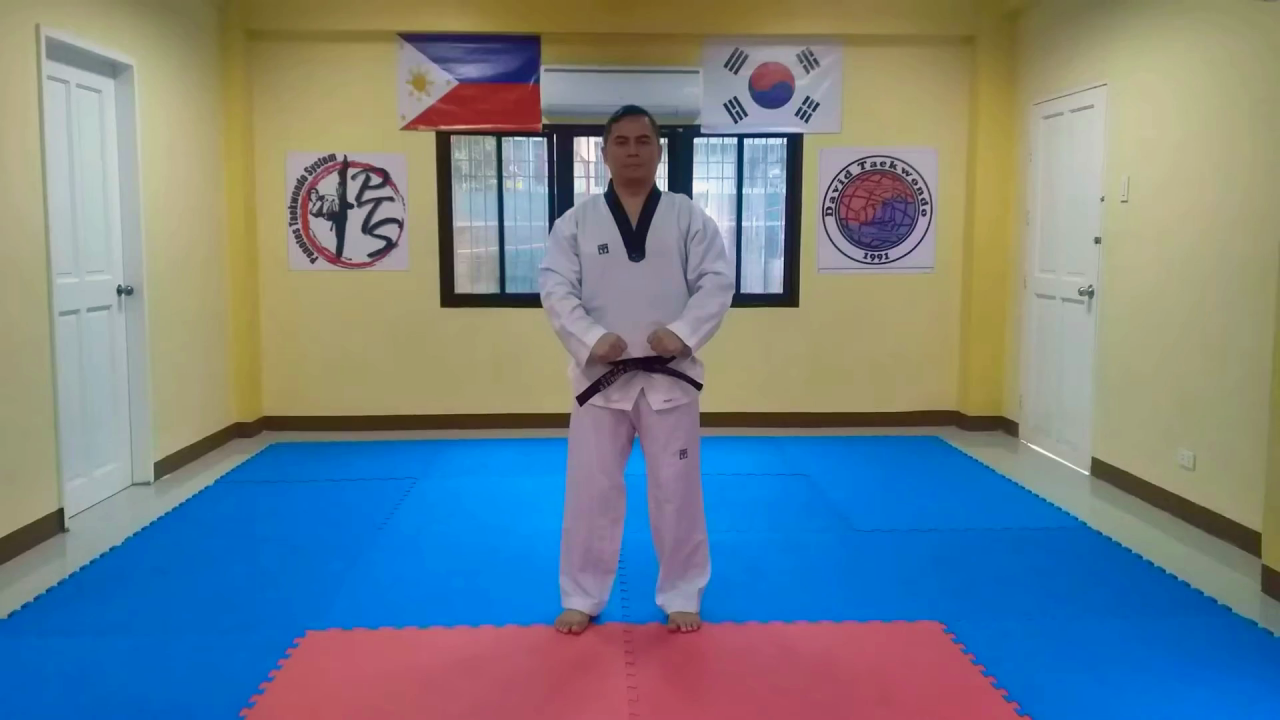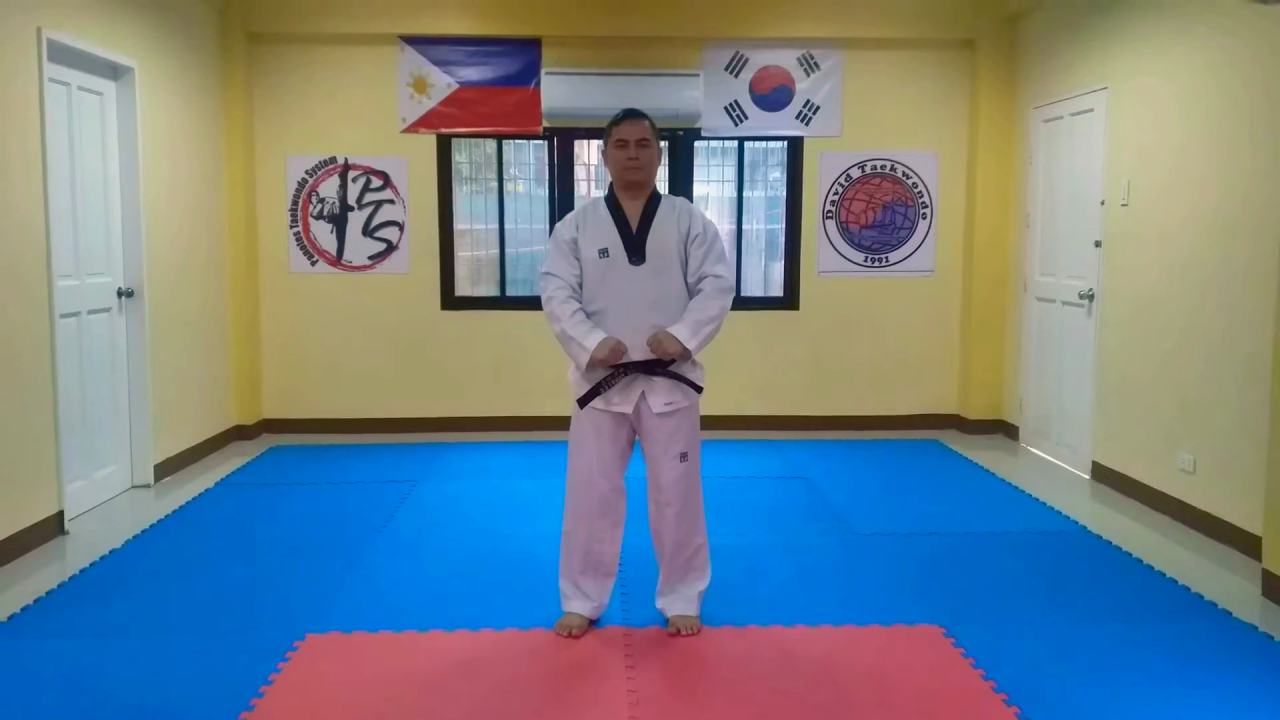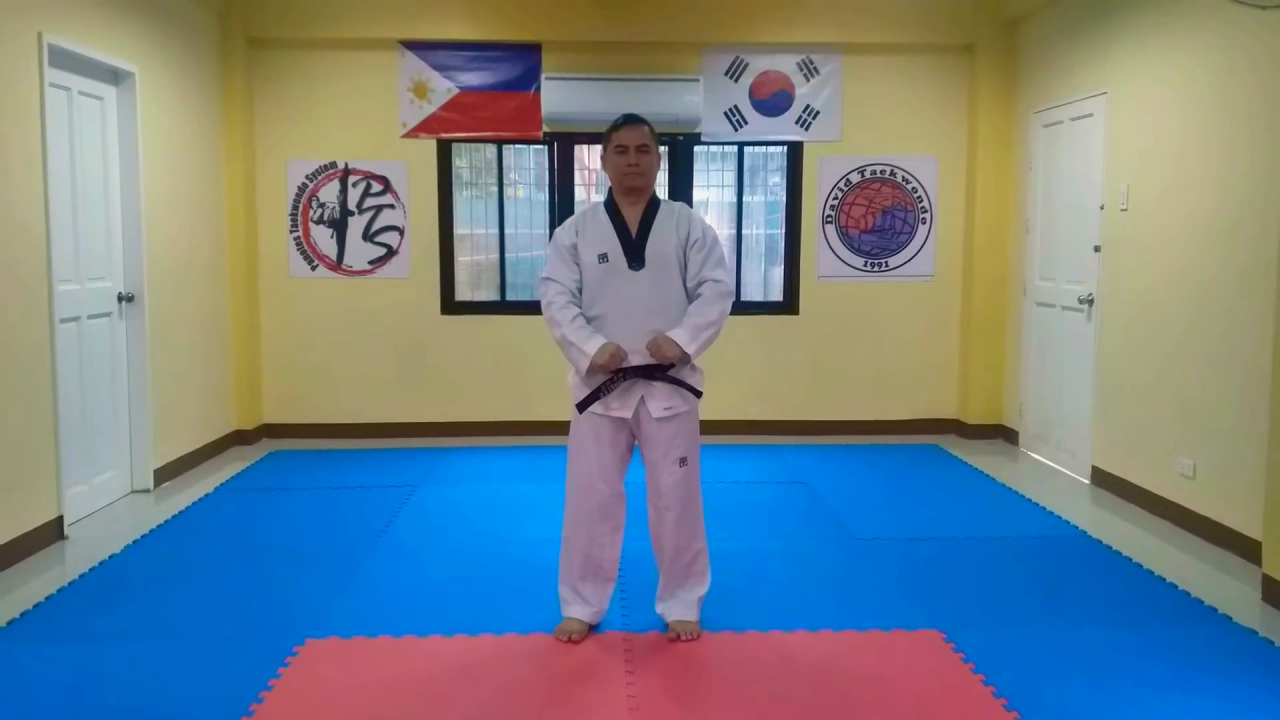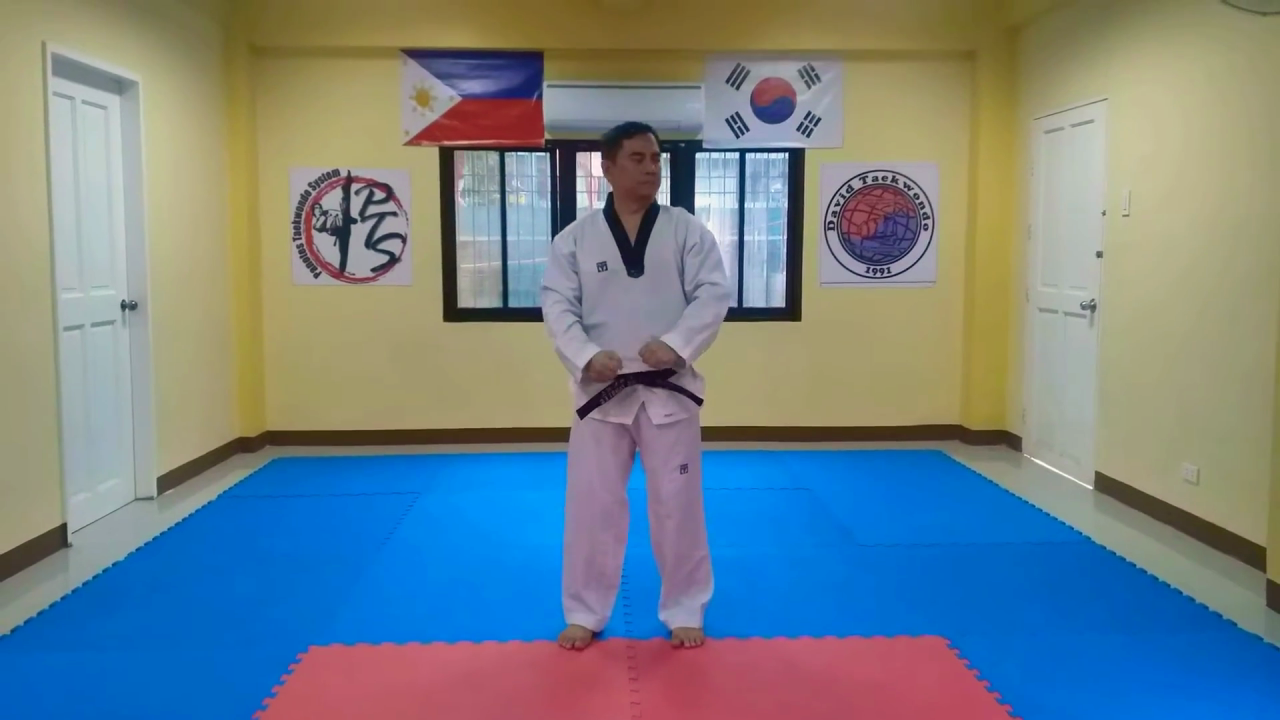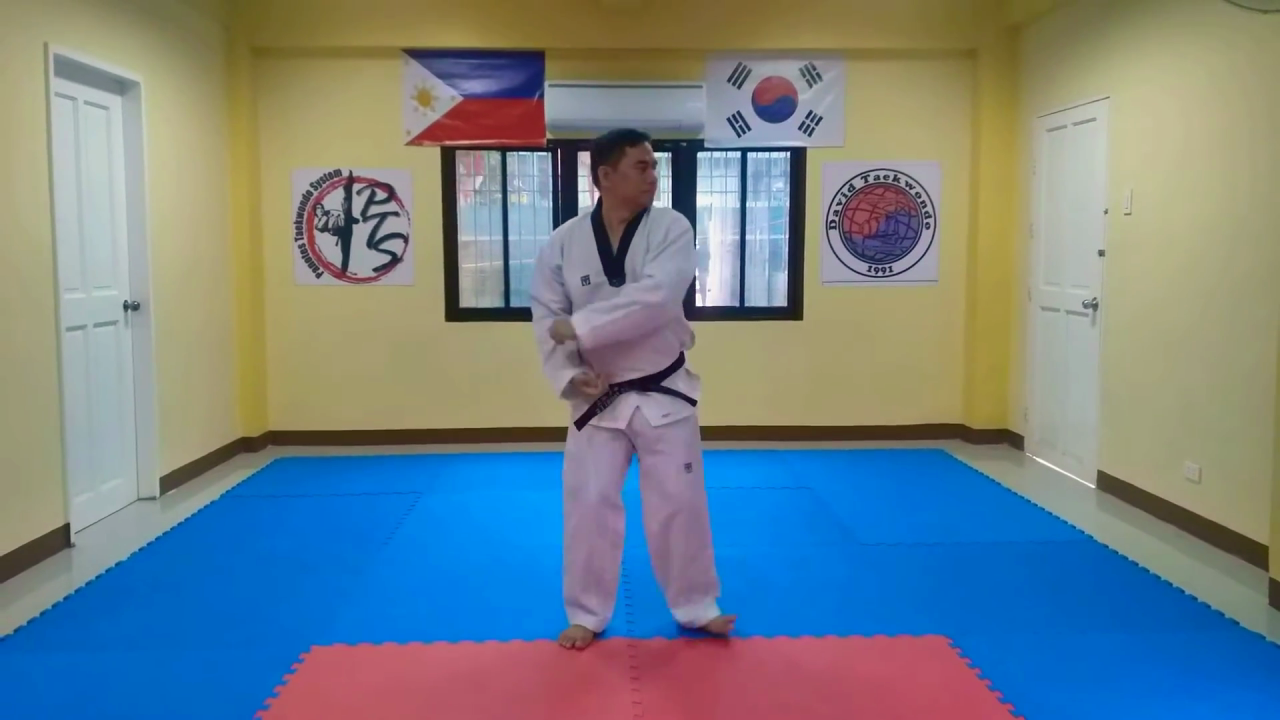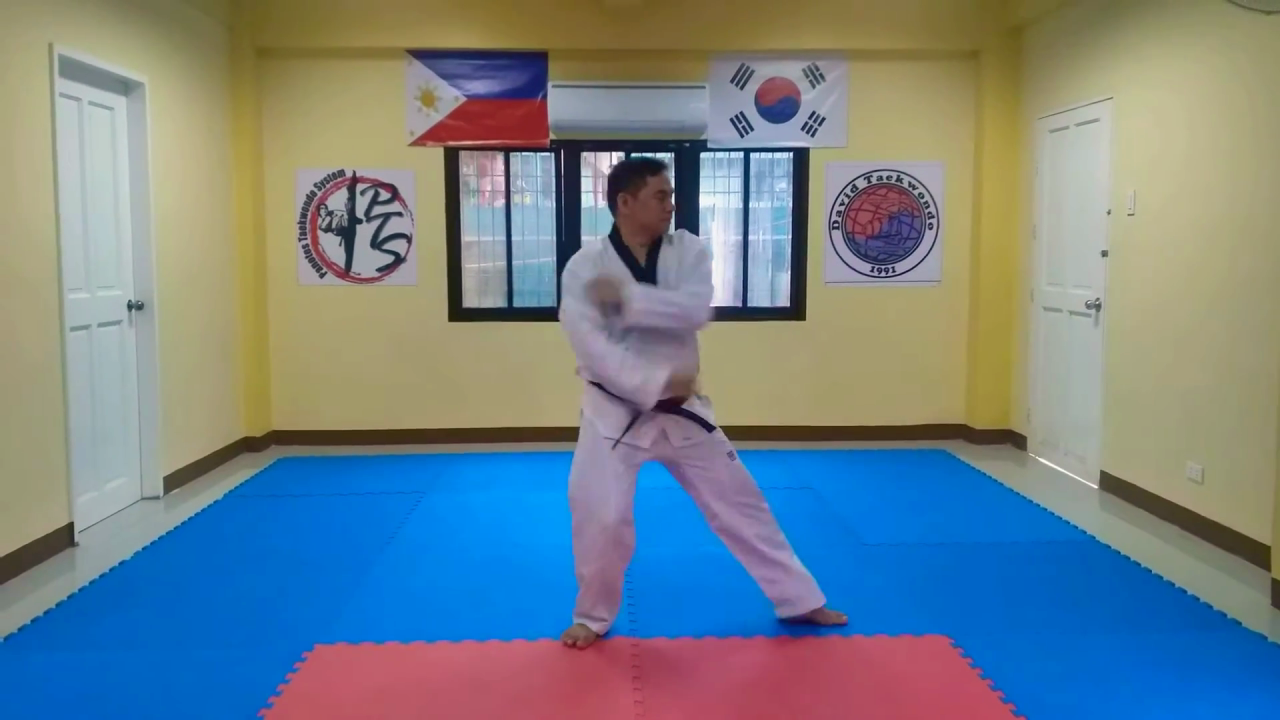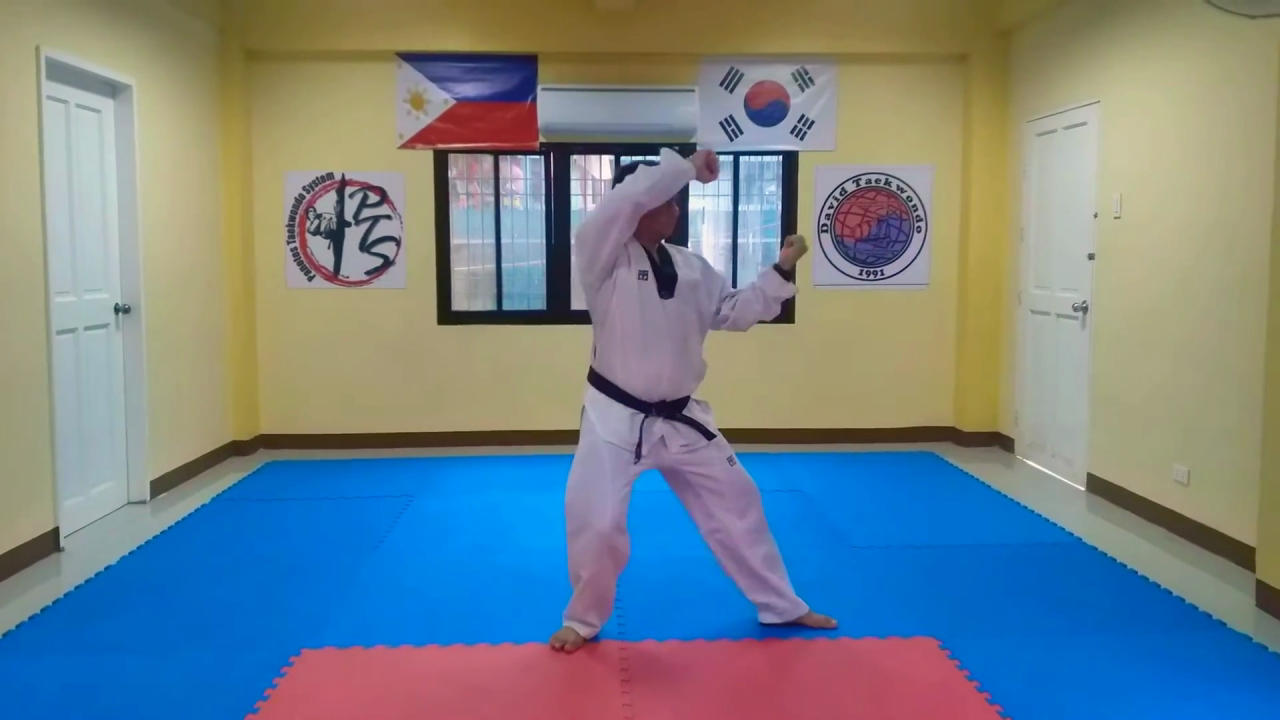
dt=0.3s
person 1, frame 1
left shoulder: (688, 217)
right shoulder: (577, 221)
left elbow: (718, 282)
right elbow: (555, 288)
left wrist: (683, 333)
right wrist: (590, 339)
left hip: (669, 374)
right hip: (602, 375)
left knee: (677, 489)
right knee: (591, 489)
left ankle: (681, 596)
right ankle: (581, 598)
person 1, frame 2
left shoulder: (688, 220)
right shoulder: (577, 225)
left elbow: (718, 285)
right elbow: (555, 292)
left wrist: (683, 336)
right wrist: (590, 343)
left hip: (670, 378)
right hip: (601, 379)
left knee: (677, 493)
right knee: (591, 493)
left ankle: (681, 600)
right ankle: (582, 602)
person 1, frame 3
left shoulder: (687, 224)
right shoulder: (577, 229)
left elbow: (717, 289)
right elbow: (555, 297)
left wrist: (682, 340)
right wrist: (590, 347)
left hip: (669, 383)
right hip: (601, 383)
left knee: (677, 497)
right knee: (590, 497)
left ankle: (681, 604)
right ankle: (580, 606)
person 1, frame 4
left shoulder: (687, 230)
right shoulder: (576, 237)
left elbow: (713, 296)
right elbow: (557, 305)
left wrist: (676, 345)
right wrist: (585, 356)
left hip: (669, 390)
right hip: (602, 390)
left knee: (677, 505)
right knee: (592, 504)
left ankle: (684, 612)
right ankle: (585, 614)
person 1, frame 5
left shoulder: (671, 228)
right shoulder: (563, 243)
left elbow: (655, 296)
right elbow: (546, 317)
left wrist: (579, 329)
right wrist: (567, 375)
left hip: (663, 391)
right hip: (599, 397)
left knee: (680, 502)
right knee: (589, 505)
left ankle: (697, 606)
right ankle: (587, 614)
person 1, frame 6
left shoulder: (686, 252)
right shoulder: (586, 266)
left elbow: (692, 311)
right elbow: (590, 344)
left wrist: (627, 297)
right wrist: (654, 382)
left hip: (682, 411)
right hip: (615, 414)
left knee: (740, 502)
right knee: (602, 518)
left ankle: (800, 598)
right ankle: (592, 615)
person 1, frame 7
left shoulder: (690, 265)
right shoulder: (601, 252)
left elbow: (736, 311)
right elbow: (632, 194)
left wrist: (781, 270)
right wrist: (690, 165)
left hip: (681, 417)
right hip: (616, 417)
left knee: (738, 506)
right knee: (598, 524)
left ankle: (782, 606)
right ankle: (582, 619)
